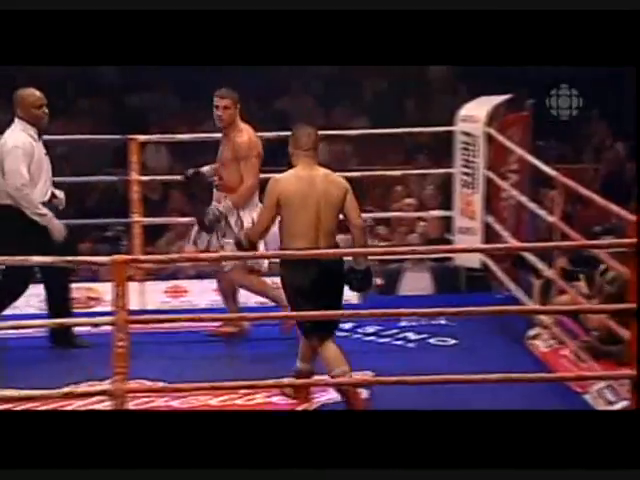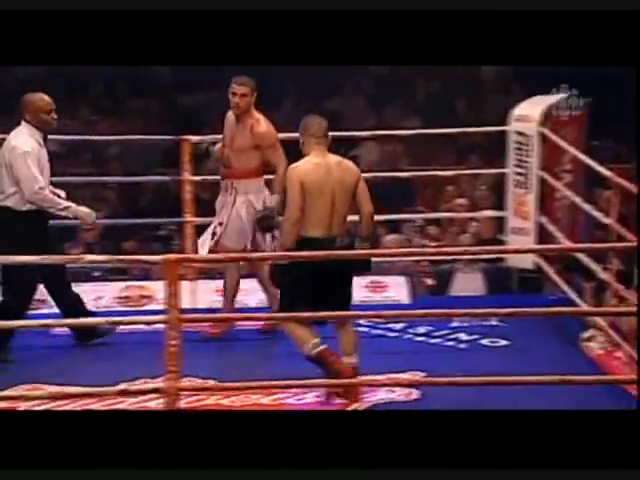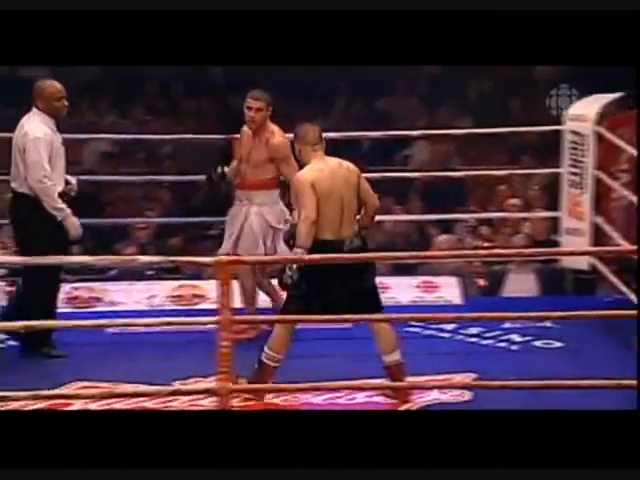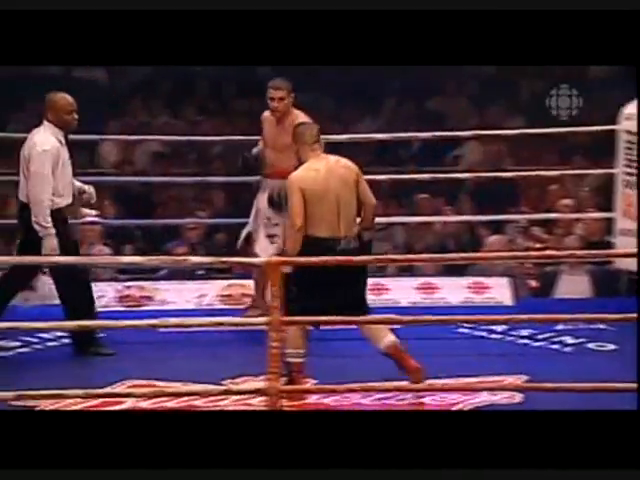
dt=0.2s
person 1, frame 1
left shoulder: (279, 183)
right shoulder: (338, 182)
left elbow: (261, 228)
right elbow: (357, 225)
left wrist: (244, 241)
right wrist: (360, 263)
left hip: (298, 265)
right hip: (329, 263)
left knee: (320, 337)
right knee: (315, 328)
left ankle: (352, 396)
person 1, frame 2
left shoulder: (298, 170)
right shoulder: (350, 168)
left elbow: (292, 216)
right elbow: (368, 211)
right wrist: (361, 244)
left hip: (308, 249)
right hip: (339, 248)
left knee: (288, 316)
right knee: (341, 317)
left ankle: (331, 363)
right ankle: (350, 384)
person 1, frame 3
left shoulder: (304, 177)
right shoulder: (349, 168)
left elbow: (308, 219)
right elbow: (373, 204)
left hip: (320, 253)
right hip: (353, 249)
left knee: (288, 319)
right knee: (371, 316)
left ankle: (263, 378)
right ankle: (399, 379)
person 1, frame 4
left shoulder: (298, 178)
right shoulder: (348, 166)
left elbow: (296, 226)
right elbow: (370, 204)
right wrist: (361, 236)
left hip: (319, 250)
right hip: (352, 248)
left knee: (292, 313)
right knee: (359, 313)
left ankle: (296, 380)
right ankle: (406, 362)
person 2, frame 1
left shoulder: (30, 136)
left wrist: (51, 191)
right wrist: (50, 219)
left hip: (33, 215)
left knee: (57, 272)
left ankle: (61, 332)
person 2, frame 2
left shoulder: (33, 139)
right shoulder: (23, 147)
right elbow: (35, 193)
left wrist: (55, 193)
right wrist: (75, 211)
left hip: (29, 218)
left knee: (54, 274)
left ankle: (83, 326)
person 2, frame 3
left shoulder: (41, 125)
right shoulder: (37, 133)
right elbow: (39, 181)
left wrist: (64, 179)
right wrist: (67, 216)
left hip: (35, 205)
right hip: (36, 207)
left knee: (38, 271)
right knee: (46, 272)
right ankle: (36, 338)
person 2, frame 4
left shoulder: (54, 139)
right shoulder: (44, 145)
right elbow: (38, 194)
left wrist: (80, 188)
right wrist: (48, 235)
left hip: (42, 218)
right hip: (42, 219)
right knee: (74, 278)
right ankle: (86, 340)
person 3, frame 1
left shoulder: (243, 140)
right shoulder: (229, 132)
left elbow: (251, 184)
left wrist: (220, 210)
right wrist: (204, 173)
left hip: (239, 210)
right hip: (225, 204)
left knee: (235, 273)
right knee: (223, 268)
left ankle: (285, 303)
right ankle: (236, 321)
person 3, frame 2
left shoulder: (260, 128)
right shoulder: (229, 118)
left elbow: (281, 167)
left wrist: (274, 202)
right wrist: (215, 150)
left hip: (247, 194)
right hip: (230, 192)
left knee: (227, 253)
right knee: (254, 257)
left ankle: (227, 318)
right ankle: (279, 309)
person 3, frame 3
left shoulder: (276, 138)
right shoulder: (245, 131)
left elbow: (294, 177)
right wrist: (226, 172)
left hip: (262, 205)
right hip: (244, 202)
left knee: (245, 266)
left ankle: (253, 324)
right ankle: (280, 304)
person 3, frame 4
left shoulder: (302, 124)
right shoulder: (266, 118)
left wrist: (288, 189)
right wrist: (255, 154)
right hip: (267, 190)
right knee: (256, 249)
right ankle: (258, 303)
